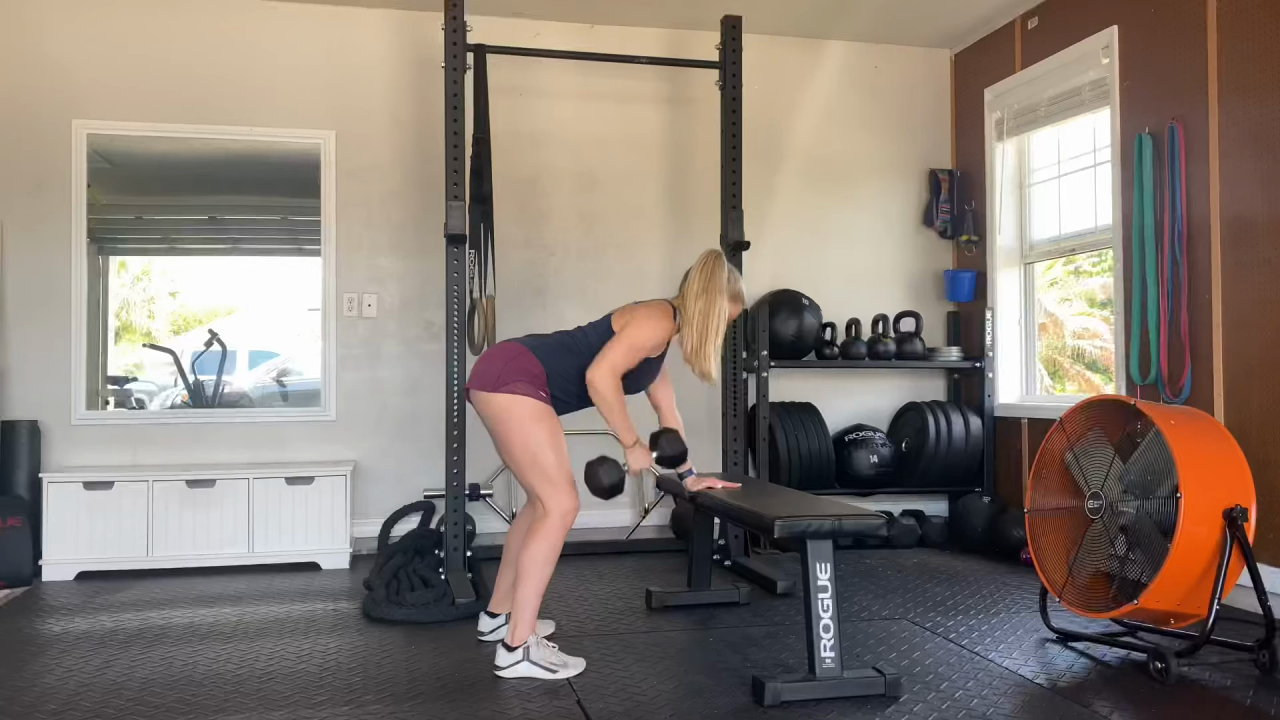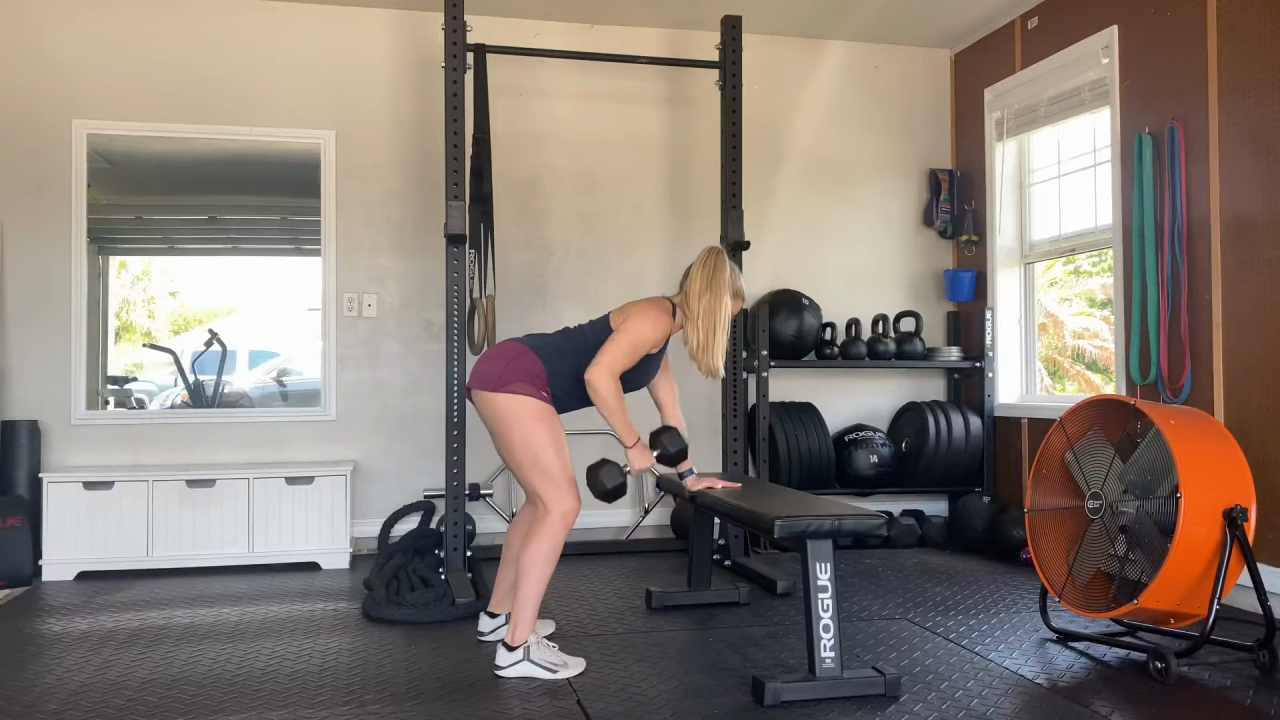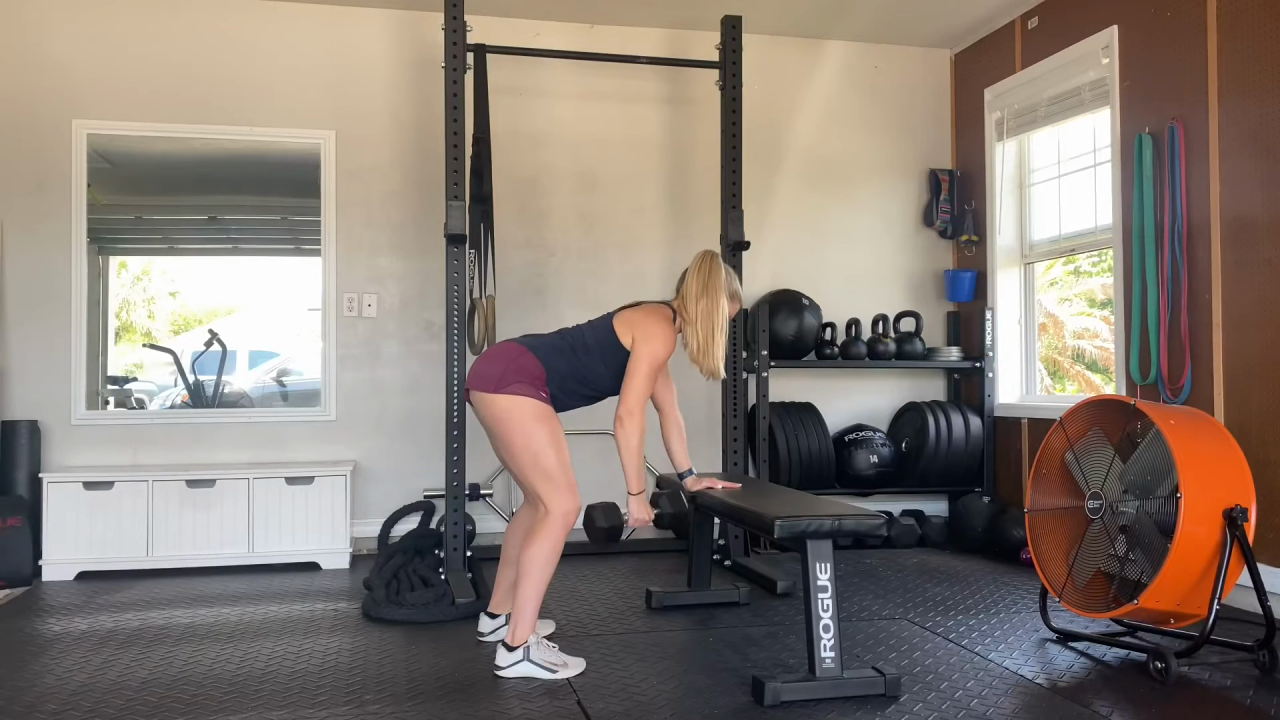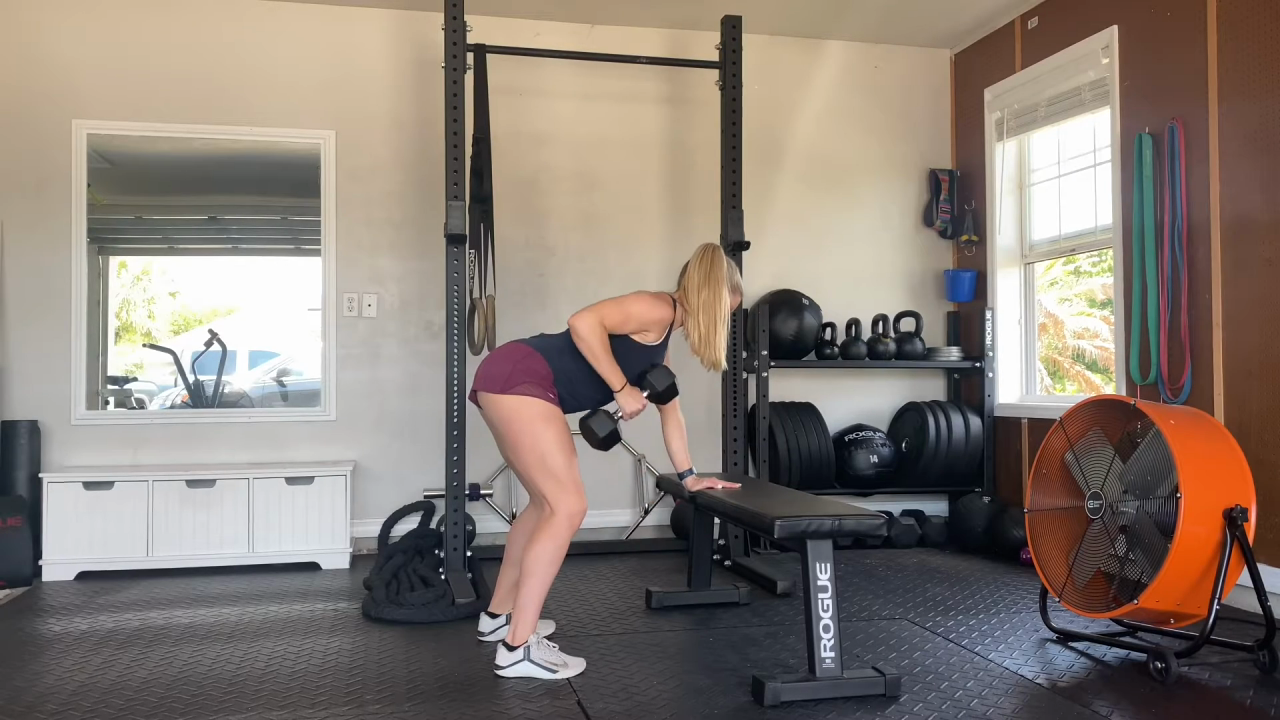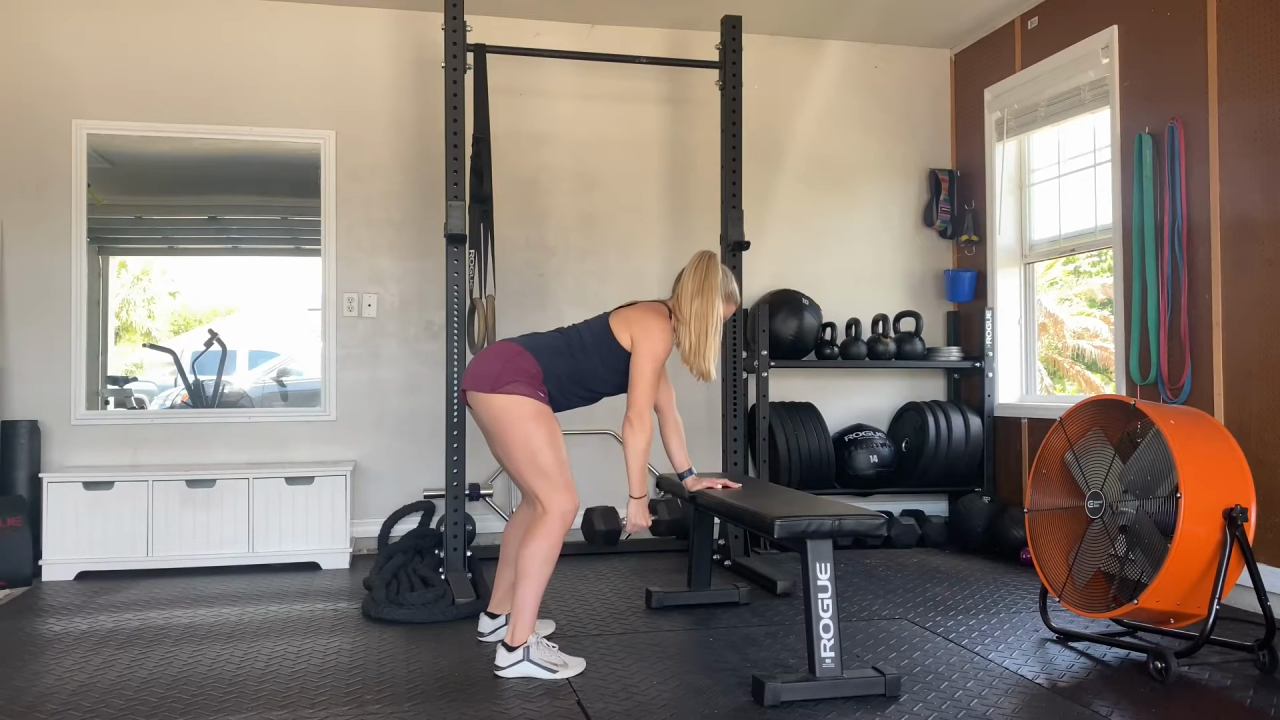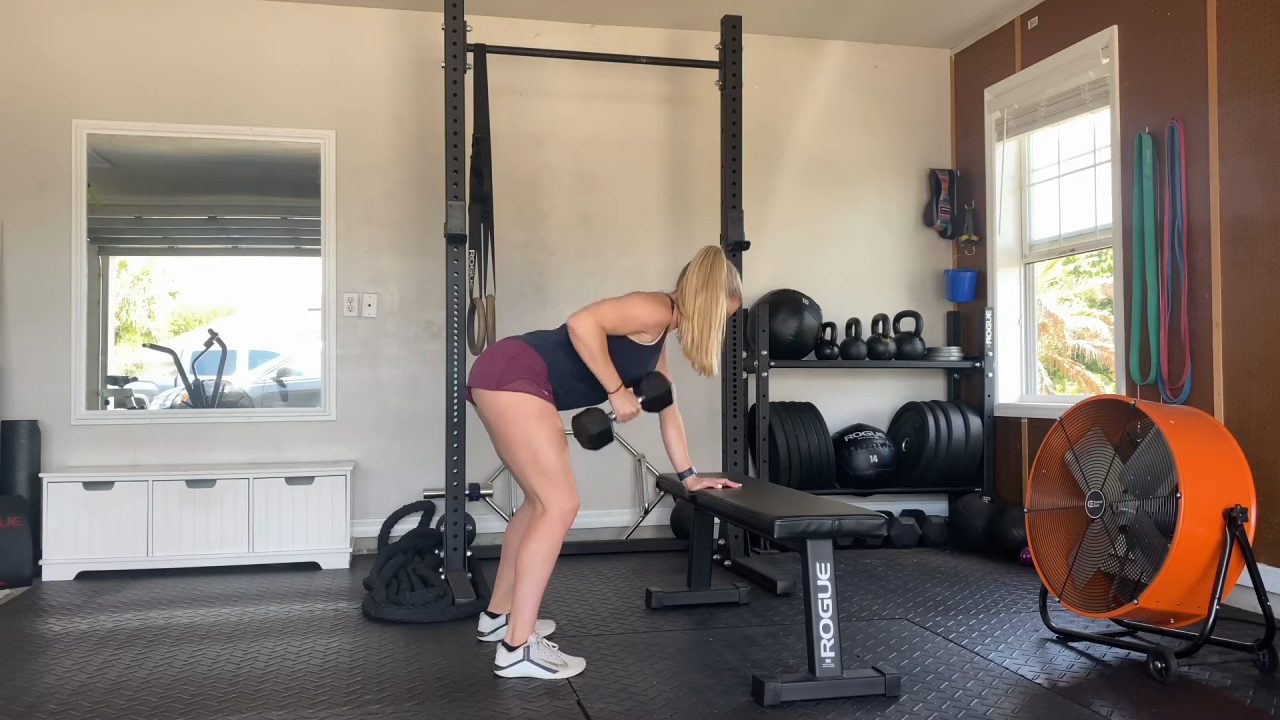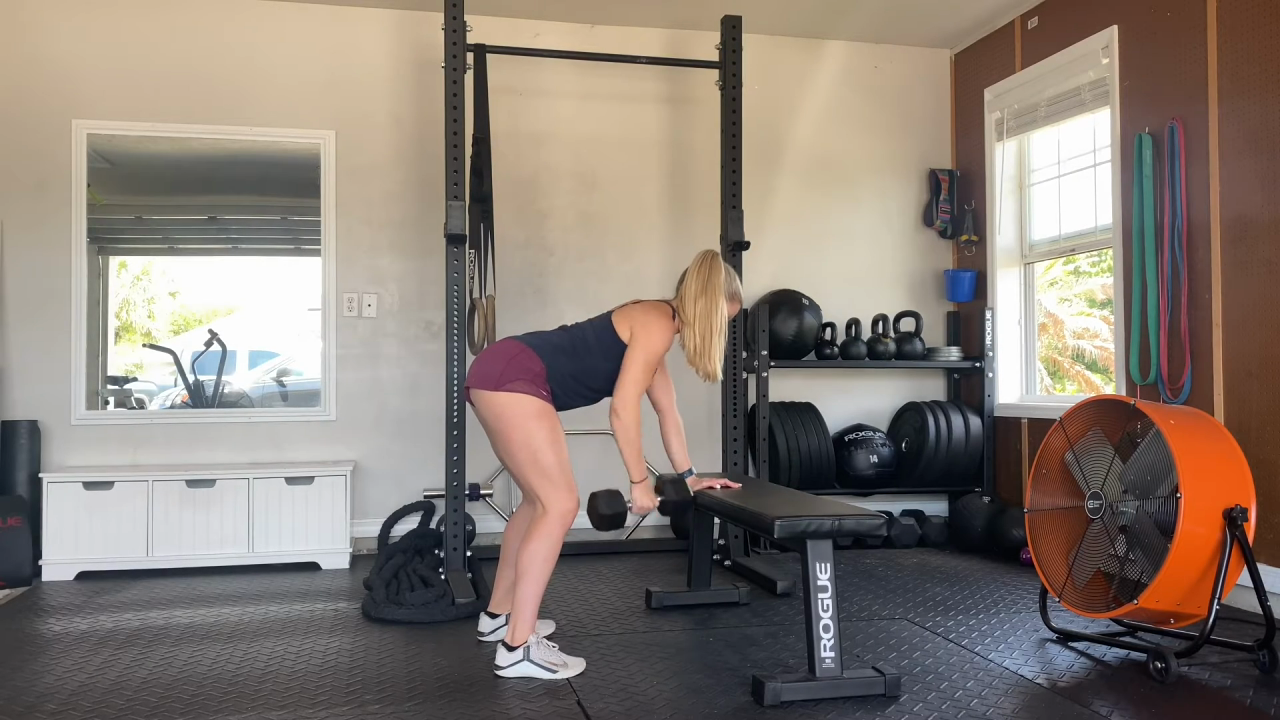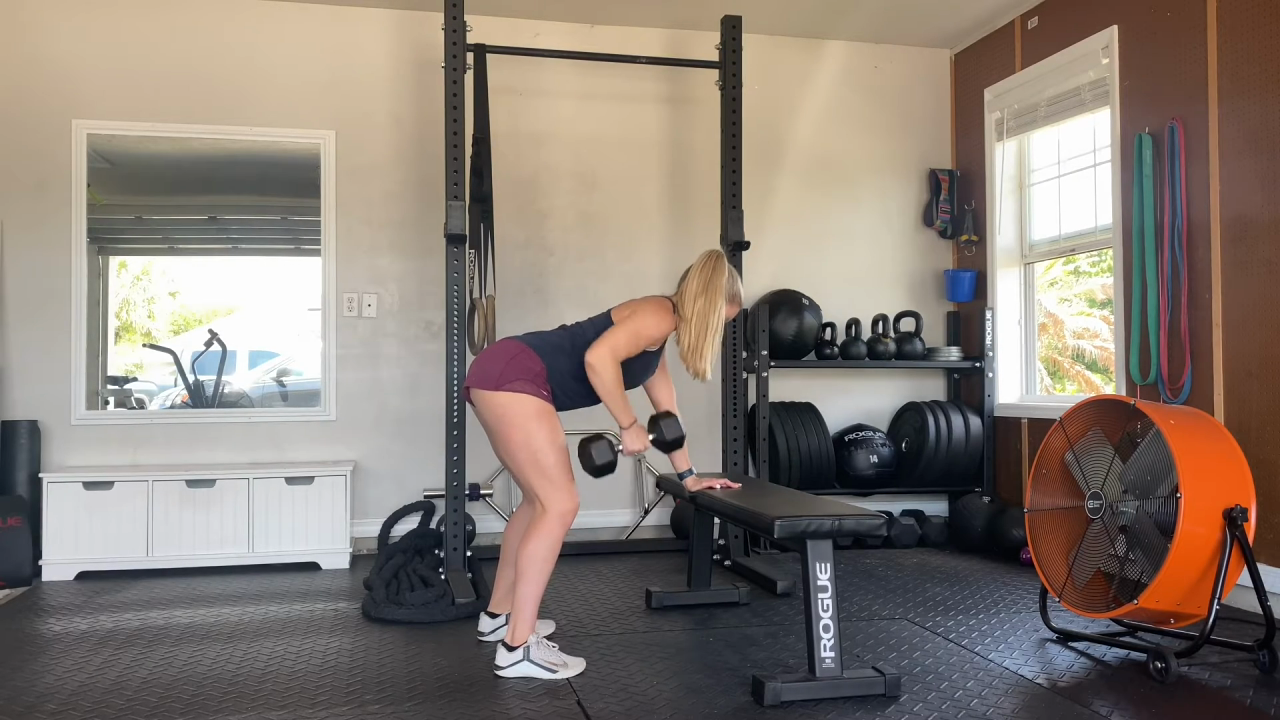
dt=0.5s
person 1, frame 1
left shoulder: (656, 327)
right shoulder: (659, 321)
left elbow: (666, 408)
right elbow: (599, 376)
left wrist: (687, 475)
right wrist: (633, 446)
left hip: (504, 378)
right hip: (512, 378)
left knee: (545, 501)
right knee: (560, 507)
left ankle: (498, 615)
right ankle: (517, 648)
person 1, frame 2
left shoulder: (658, 328)
right shoulder: (656, 317)
left elbow: (669, 406)
right elbow: (599, 376)
left wrist: (687, 476)
right wrist: (634, 446)
left hip: (505, 377)
right hip: (514, 377)
left knee: (543, 501)
right knee: (561, 506)
left ankle: (499, 615)
right ankle: (517, 648)
person 1, frame 3
left shoulder: (655, 325)
right shoulder: (659, 328)
left elbow: (667, 408)
right elbow: (629, 416)
left wrist: (688, 477)
right wrist: (637, 495)
left hip: (502, 377)
right hip: (513, 379)
left knee: (541, 502)
right knee: (561, 508)
left ankle: (498, 615)
right ankle: (518, 647)
person 1, frame 4
left shoulder: (660, 330)
right shoulder: (658, 309)
left elbow: (667, 404)
right elbow: (583, 323)
left wrist: (689, 476)
right wrist: (622, 391)
left hip: (511, 380)
right hip: (519, 378)
left knee: (548, 502)
right knee: (567, 508)
left ankle: (499, 615)
right ankle: (518, 647)
person 1, frame 5
left shoulder: (653, 329)
right shoulder: (656, 325)
left elbow: (666, 409)
right elbow: (637, 418)
left wrist: (688, 476)
right wrist: (638, 498)
left hip: (500, 378)
right hip: (509, 377)
left knee: (540, 501)
right knee: (559, 506)
left ankle: (499, 615)
right ankle: (518, 647)
person 1, frame 6
left shoulder: (656, 333)
right shoulder: (655, 310)
left elbow: (665, 405)
right elbow: (581, 322)
left wrist: (688, 476)
right wrist: (616, 391)
left hip: (508, 377)
right hip: (514, 374)
left knee: (542, 501)
right knee: (559, 506)
left ankle: (499, 615)
right ankle: (517, 647)
person 1, frame 7
left shoulder: (654, 328)
right shoulder: (658, 322)
left elbow: (667, 407)
right elbow: (623, 405)
left wrist: (687, 476)
right wrist: (640, 480)
left hip: (503, 375)
right hip: (513, 376)
left knee: (541, 500)
right knee: (560, 505)
left ankle: (499, 614)
right ankle: (517, 647)
person 1, frame 8
left shoulder: (656, 336)
right shoulder: (659, 316)
left elbow: (665, 405)
right elbow: (597, 357)
left wrist: (688, 477)
right wrist: (629, 428)
left hip: (504, 376)
right hip: (513, 375)
left knee: (541, 500)
right knee: (559, 505)
left ankle: (499, 615)
right ankle: (517, 647)
